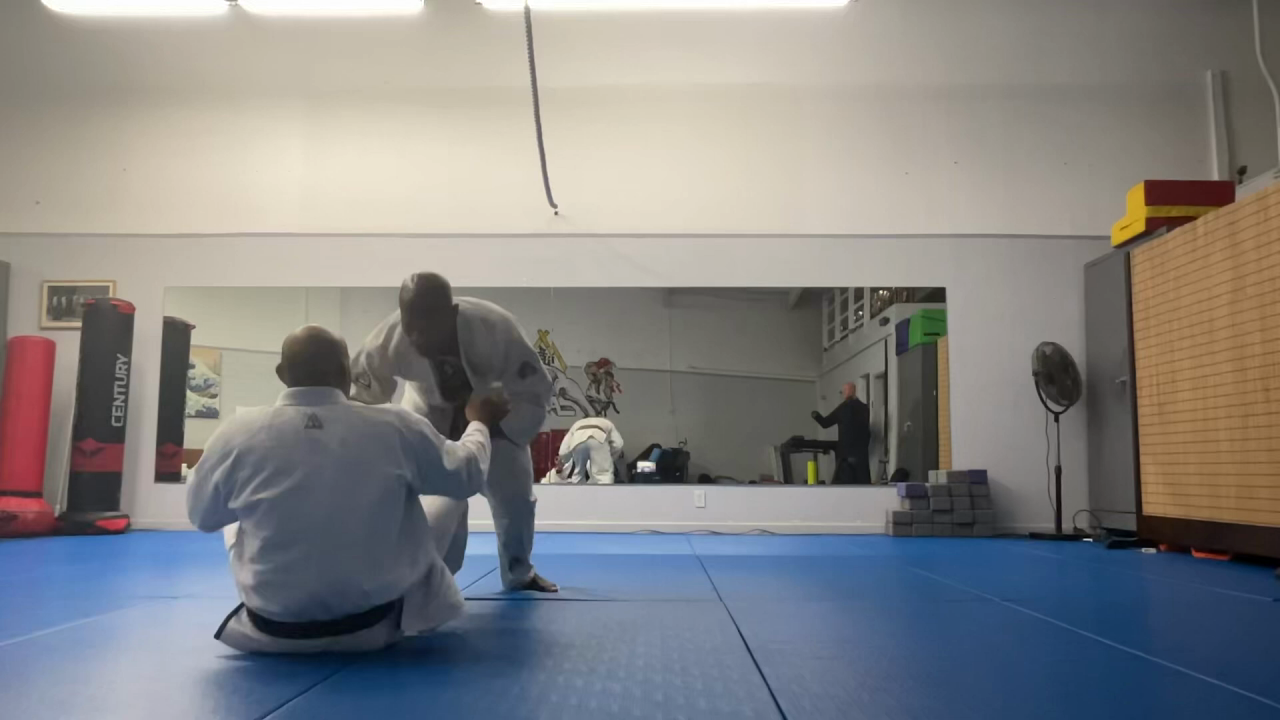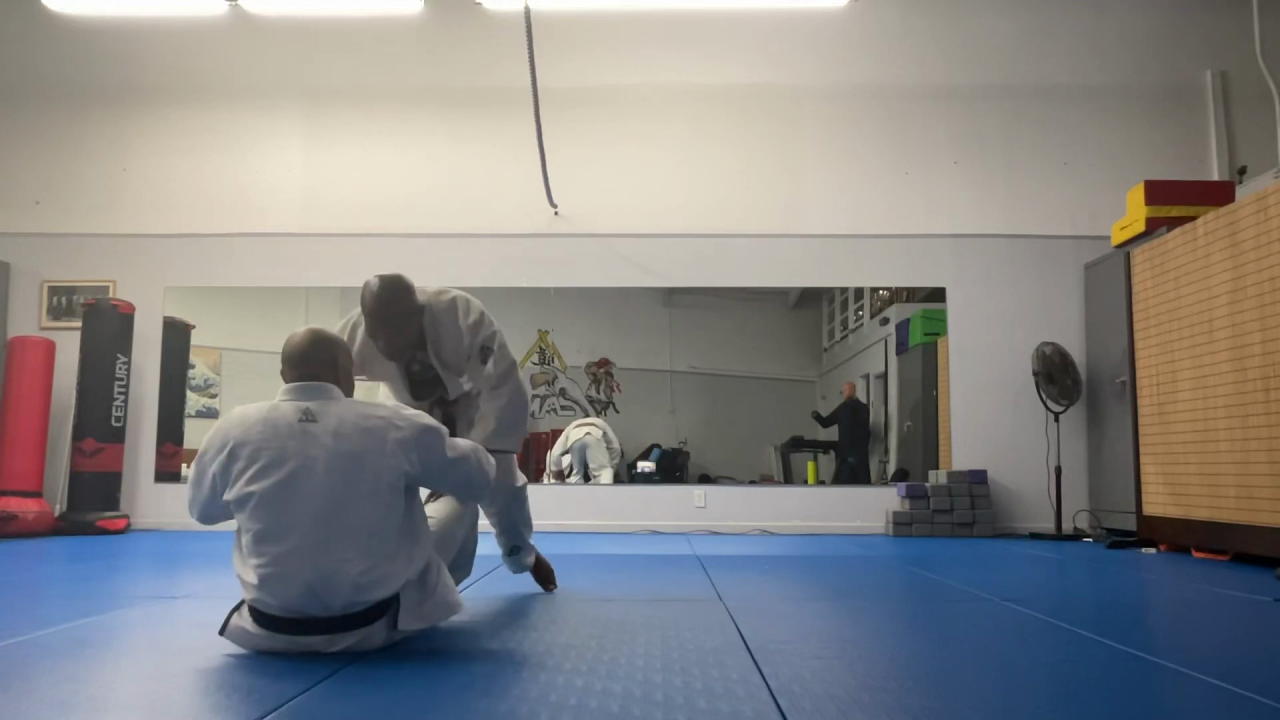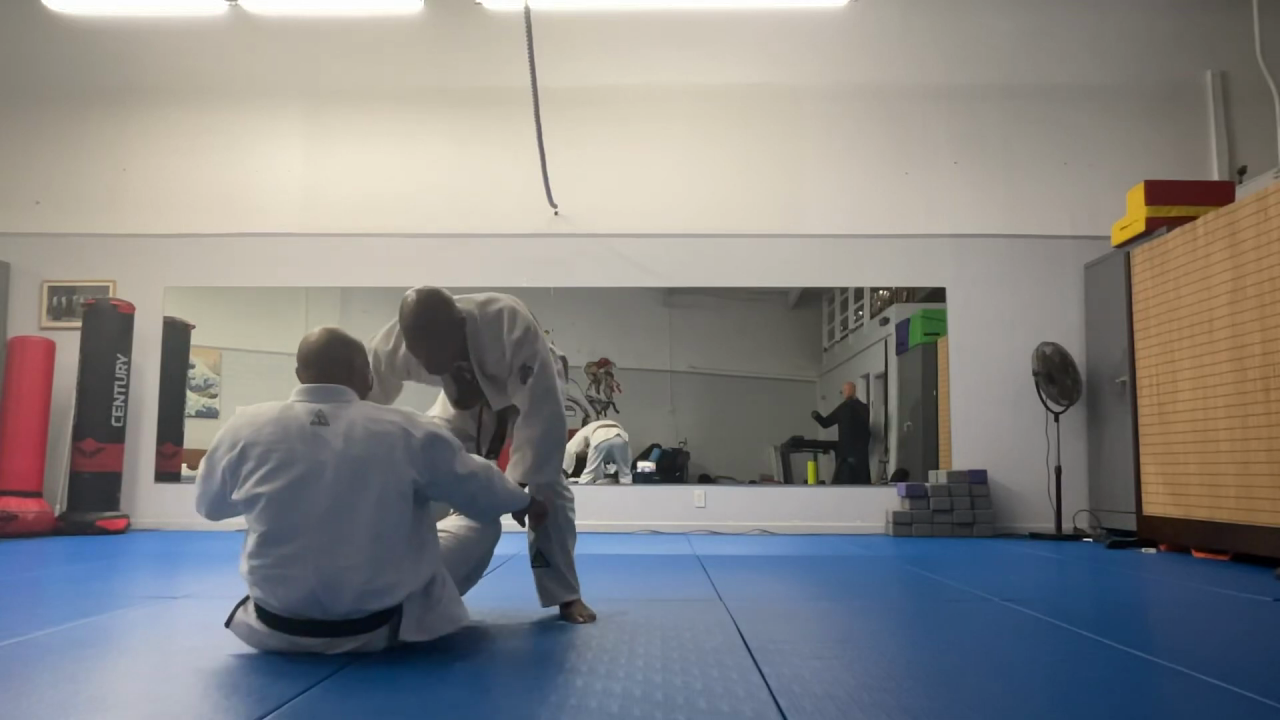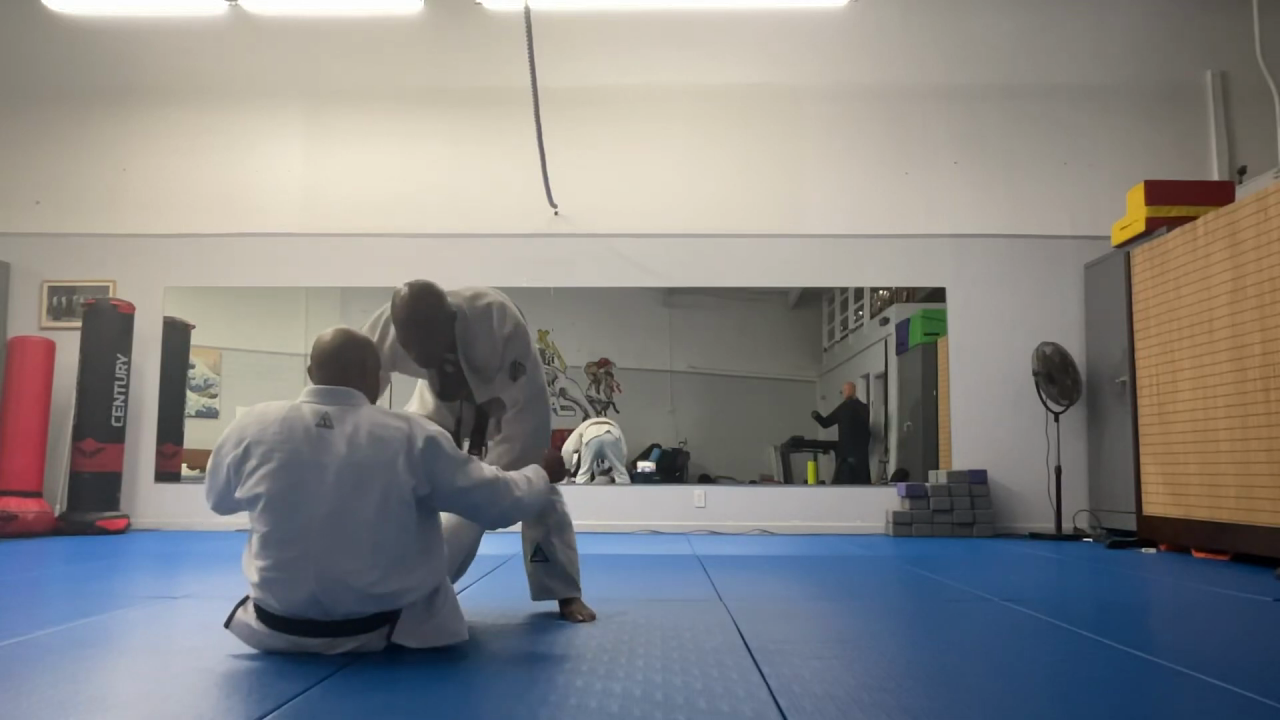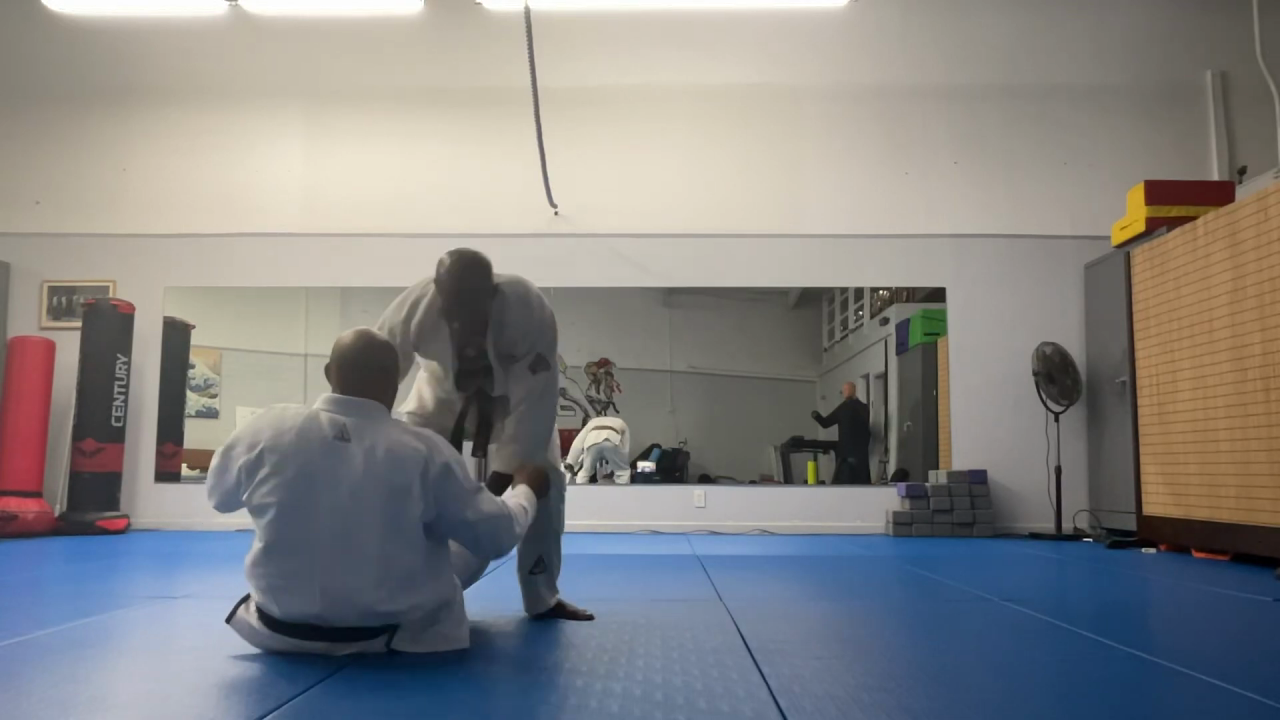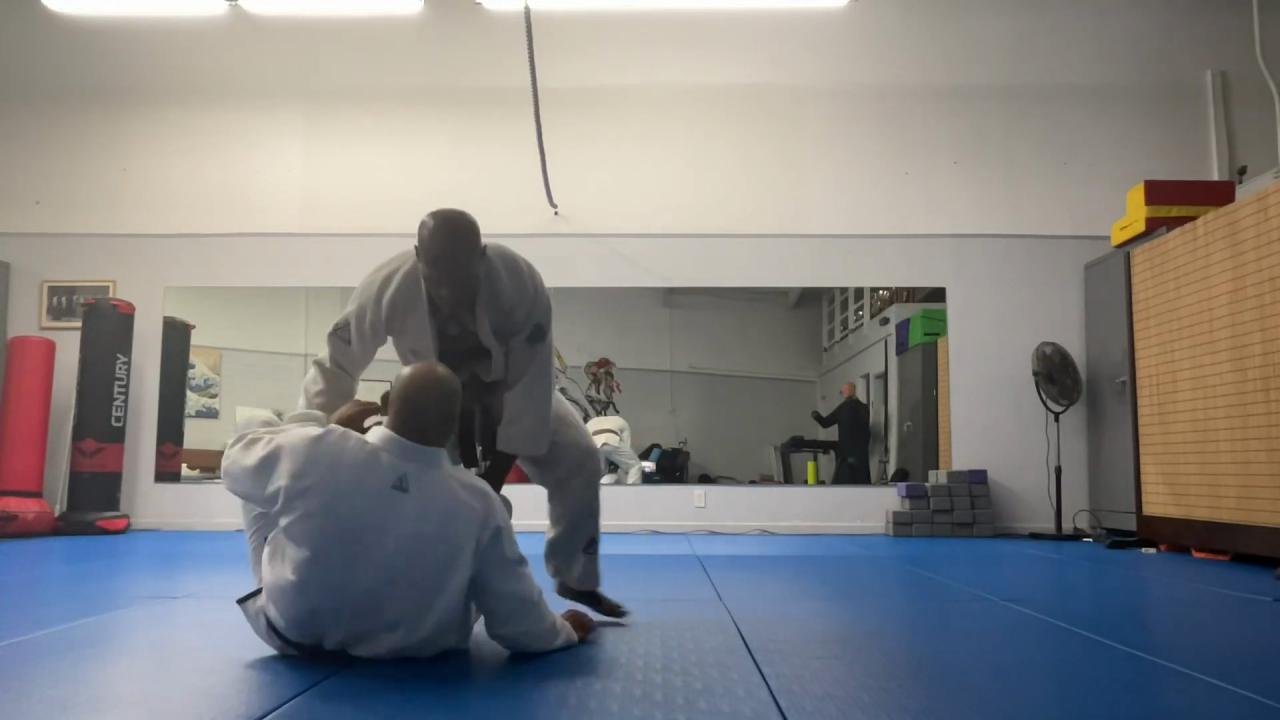
dt=0.5s
person 1, frame 1
left shoulder: (495, 326)
right shoulder: (387, 340)
left elbow: (536, 390)
right elbow: (360, 397)
left wrist: (494, 432)
right hip: (430, 411)
left knee: (514, 494)
left ankle: (520, 572)
person 1, frame 2
left shoulder: (463, 316)
right shoulder: (352, 337)
left elbow: (506, 387)
left hip: (469, 402)
right hip: (408, 409)
left knee: (500, 484)
left ankle: (525, 554)
person 1, frame 3
left shoulder: (511, 326)
right shoulder: (395, 342)
left elbow: (543, 415)
left wrist: (515, 486)
left hip: (531, 394)
right hip: (463, 405)
left knee: (547, 487)
left ankle: (565, 594)
person 1, frame 4
left shoulder: (498, 320)
right shoulder: (383, 331)
left elbow: (530, 413)
left hip: (507, 394)
right hip: (439, 398)
left ankle: (565, 592)
person 1, frame 5
left shoulder: (530, 311)
right shoulder: (412, 310)
left elbow: (535, 405)
left wrist: (494, 486)
left hip: (513, 393)
right hip: (442, 392)
left knee: (543, 480)
left ankle: (541, 596)
person 1, frame 6
left shoulder: (518, 281)
right shoulder: (384, 289)
left elbow: (530, 380)
right elbow: (337, 363)
left wrist: (497, 471)
left hip: (509, 386)
left knee: (579, 460)
left ankle: (575, 576)
person 2, frame 1
left shoulder: (238, 434)
right shoulder: (396, 429)
left elbow: (202, 515)
right elbow: (466, 474)
right wrist: (481, 423)
left hip: (274, 631)
right hip: (374, 626)
right knee: (450, 498)
person 2, frame 2
left shoulder: (235, 429)
right shoulder: (396, 426)
left elbow: (203, 510)
right elbow: (476, 476)
left hip: (274, 628)
right hip: (375, 624)
right knee: (459, 503)
person 2, frame 3
left shoulder: (246, 428)
right shoulder: (406, 431)
left elbow: (210, 504)
right elbow: (482, 489)
right wrist: (524, 503)
left hip: (278, 628)
right hip: (380, 625)
right knee: (482, 524)
person 2, frame 4
left shoulder: (253, 427)
right shoulder: (410, 437)
left elbow: (220, 500)
right elbow: (498, 502)
right wrist: (543, 475)
left hip: (281, 627)
right hip: (383, 627)
right knee: (462, 522)
person 2, frame 5
left shoulder: (267, 429)
right shoulder: (425, 453)
left elbow: (220, 494)
right elbow: (495, 536)
right wrist: (525, 492)
left hip: (284, 629)
right hip: (389, 634)
person 2, frame 6
left shoulder: (315, 451)
right shoulder: (478, 506)
left elbow: (238, 462)
right elbow: (517, 620)
left wrist: (328, 427)
right wrist: (566, 632)
left hip: (292, 633)
right hip: (404, 649)
